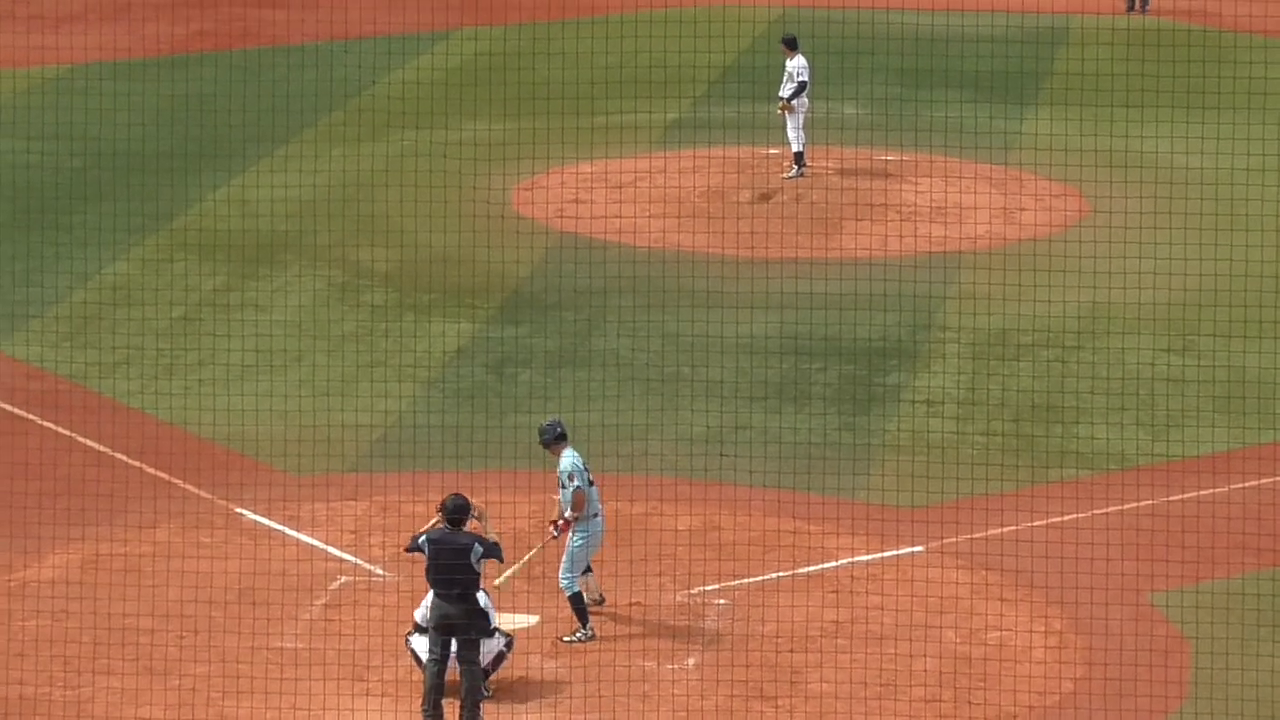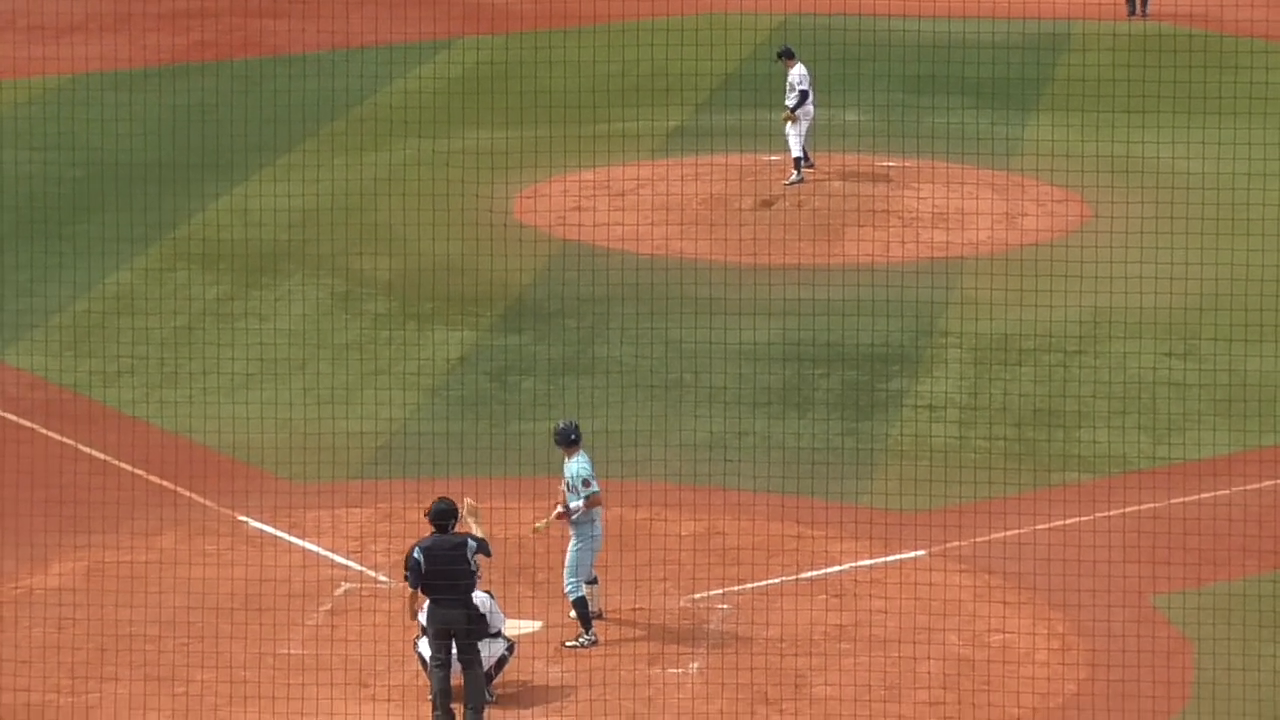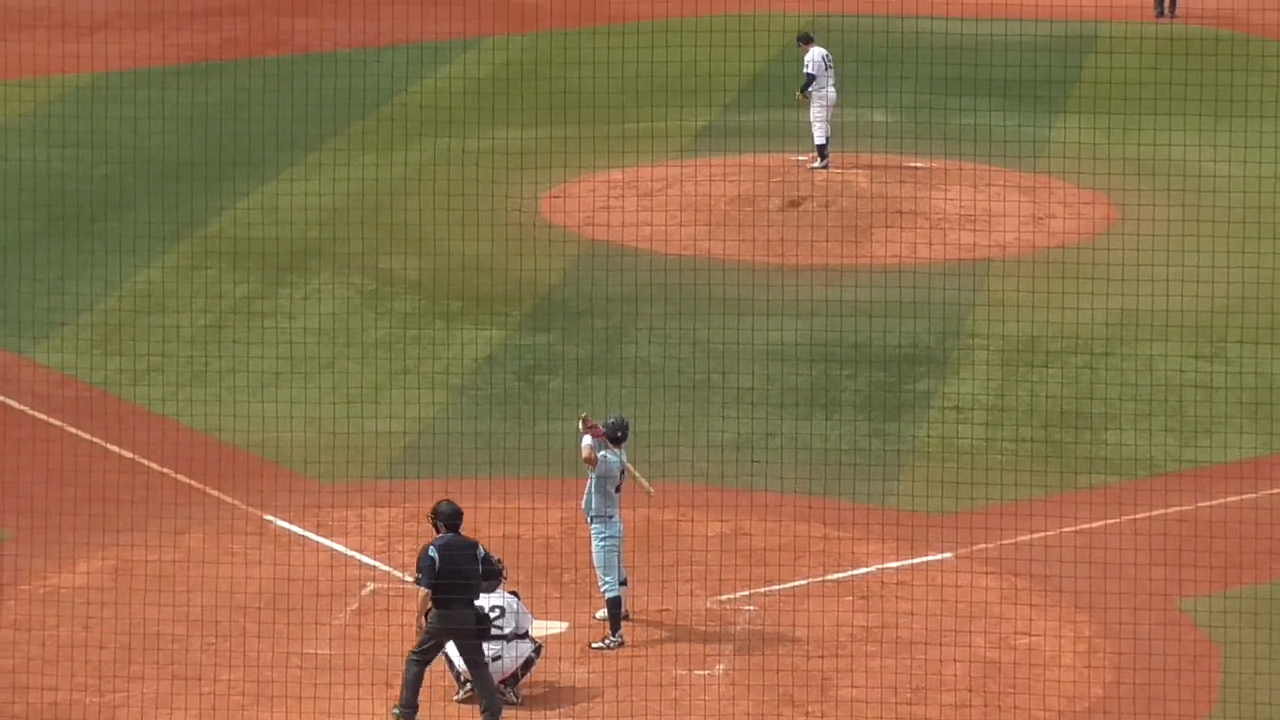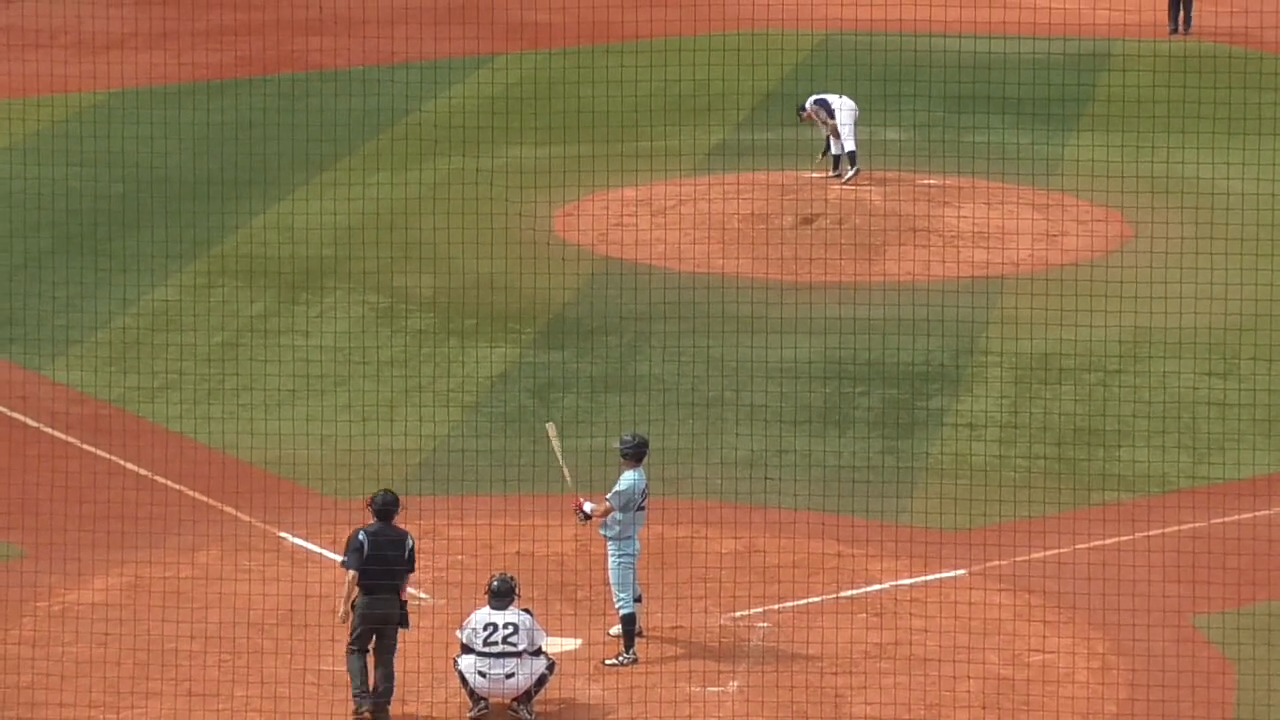
dt=1s
person 1, frame 1
left shoulder: (567, 463)
right shoulder: (571, 457)
left elbow: (580, 499)
left wrist: (567, 519)
right wrist: (560, 519)
left hip: (585, 525)
right hip: (593, 522)
left knee: (567, 578)
right knee: (580, 560)
left ankle: (586, 629)
right ankle: (594, 596)
person 1, frame 2
left shoulder: (579, 467)
right shoulder: (571, 460)
left elbow: (596, 499)
right elbow: (569, 490)
left wrist: (570, 507)
right wrist: (562, 506)
left hip: (584, 531)
right hip: (584, 528)
left knee: (571, 584)
right knee: (585, 570)
left ankle: (588, 634)
right ankle: (593, 609)
person 1, frame 3
left shoulder: (609, 459)
right shoulder: (614, 450)
left elbow: (588, 457)
right elbow: (588, 428)
left wrist: (590, 434)
right wrist: (590, 428)
left hip: (602, 524)
right hip: (610, 521)
left knee: (607, 580)
right knee: (615, 570)
left ankle: (615, 635)
right ankle: (619, 610)
person 1, frame 4
left shoulder: (629, 482)
right shoulder: (637, 476)
left elbow: (603, 510)
right elbow: (613, 505)
left wrist: (585, 505)
right wrist: (588, 512)
left hip: (621, 544)
right hip: (628, 540)
left knee: (622, 597)
right knee: (630, 587)
left ankle: (629, 652)
right ankle: (633, 626)
person 2, frame 1
left shoulder: (430, 538)
right shoulder: (474, 541)
left elbow: (412, 543)
right elbow: (496, 549)
left wrist: (435, 521)
right wrist: (483, 523)
left hip: (439, 606)
right hip: (467, 607)
left knee: (435, 660)
right knee: (469, 661)
person 2, frame 2
left shoulder: (420, 549)
right shoulder: (466, 541)
left elbow: (413, 589)
right elbow: (484, 546)
left wrist: (413, 610)
left hip: (437, 612)
right hip: (465, 610)
left knee: (439, 664)
right knee: (471, 663)
person 2, frame 3
left shoulder: (432, 549)
right shoulder: (475, 547)
left elbow: (426, 591)
right elbow: (491, 579)
left wrist: (419, 618)
left hip: (442, 615)
right hip: (468, 615)
left knee: (417, 660)
right knee: (478, 665)
person 2, frame 4
left shoulder: (361, 535)
right shoulder: (405, 538)
left elbow: (352, 574)
right elbow: (407, 575)
left wrist: (345, 604)
left hip: (368, 602)
right hip: (393, 604)
left knee: (356, 651)
right knee: (385, 656)
left ankle: (362, 700)
